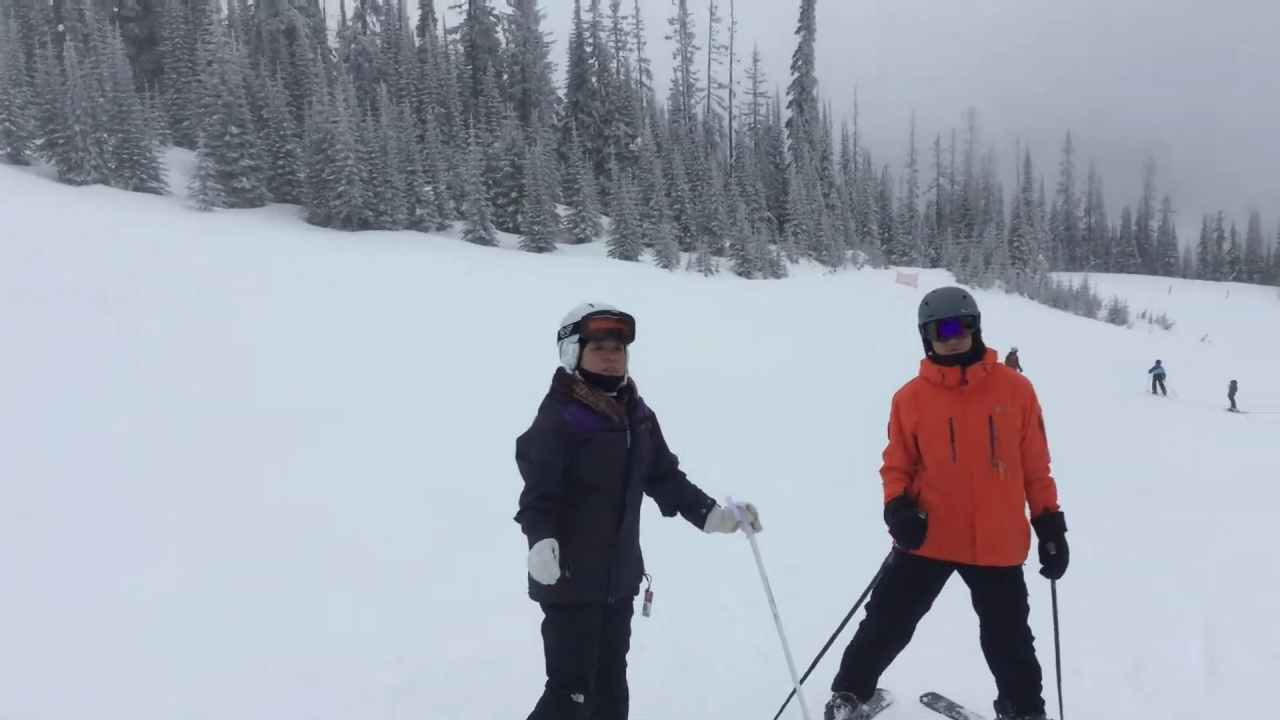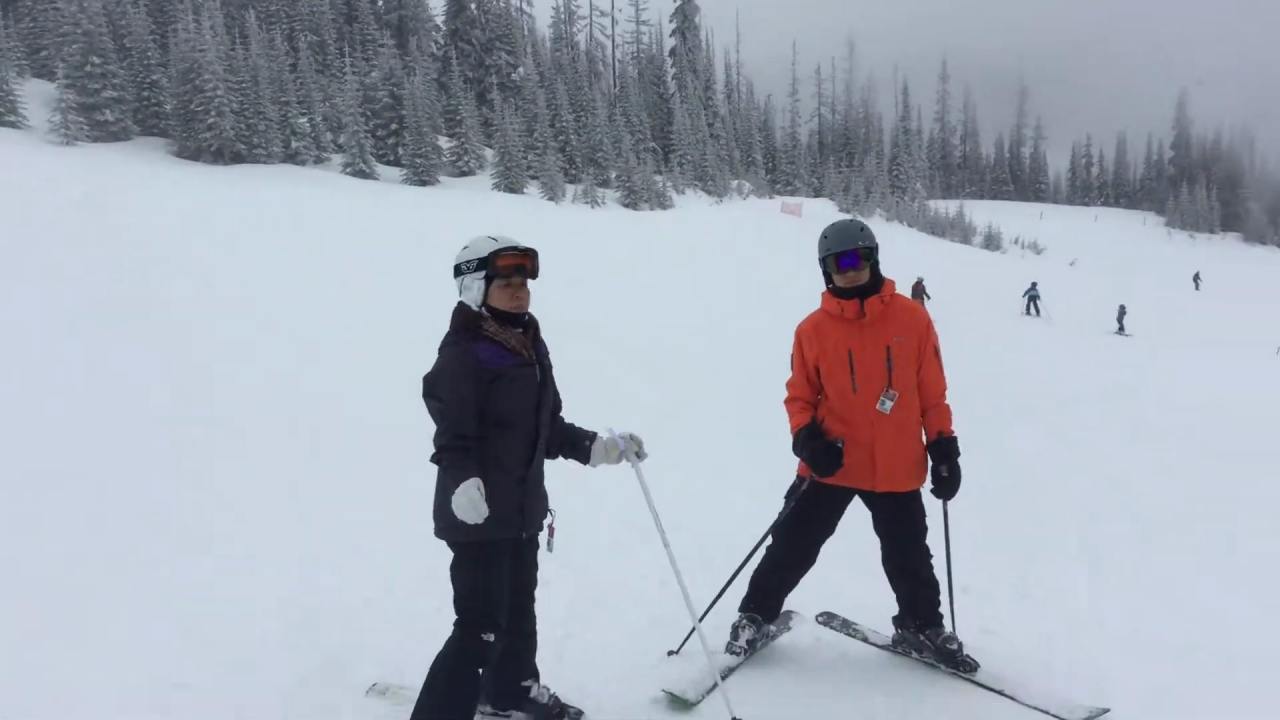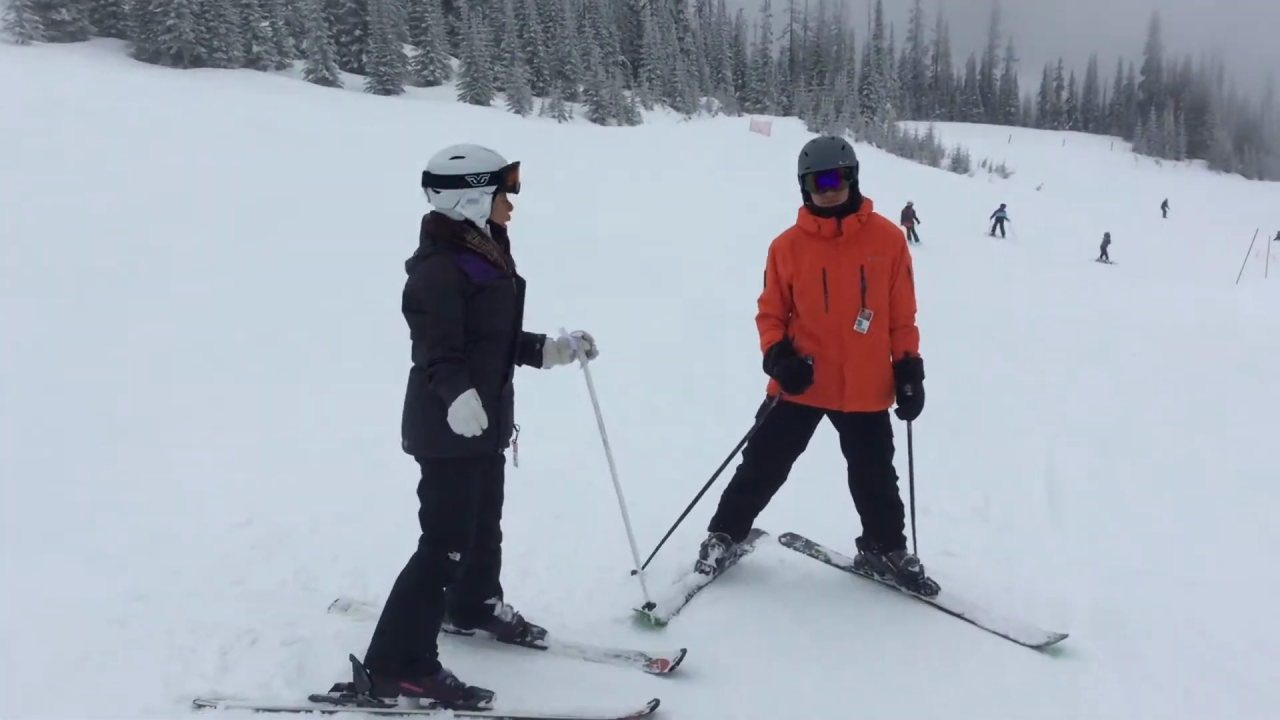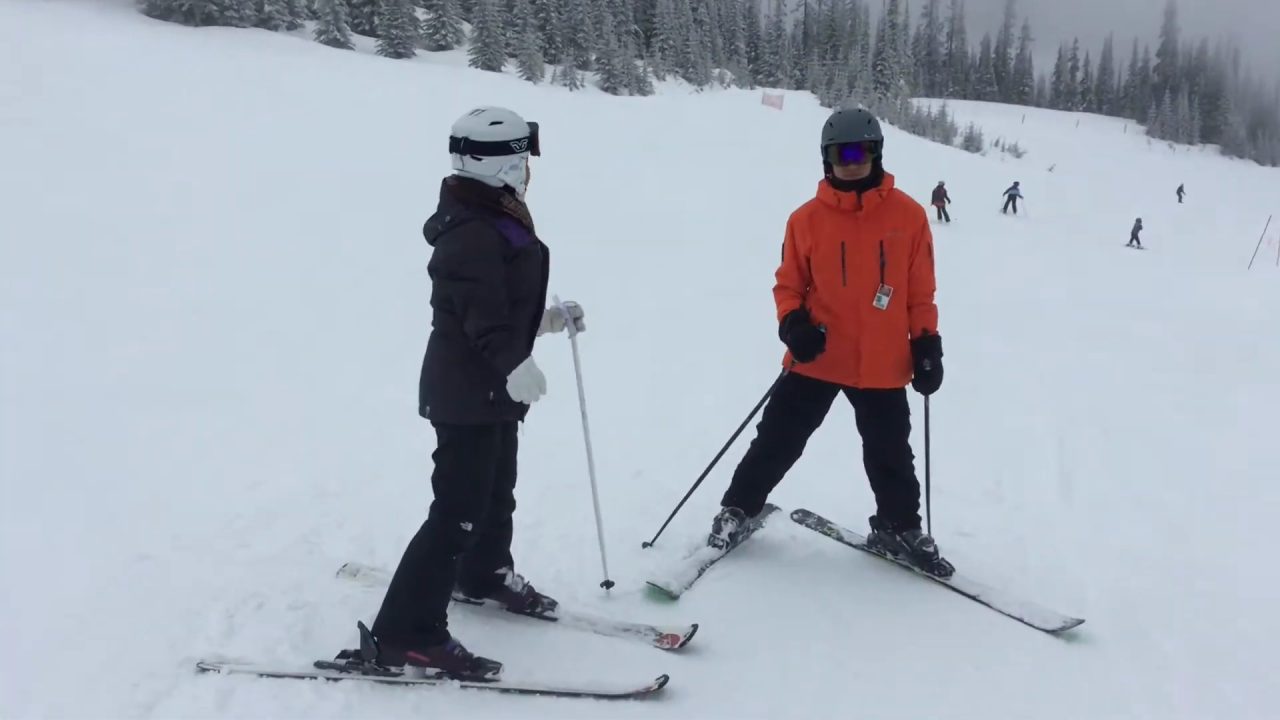
dt=0.2s
person 1, frame 1
left shoulder: (638, 415)
right shoulder: (557, 419)
left elbow: (664, 478)
right elbow: (539, 495)
left wrist: (712, 513)
right wrist: (541, 540)
left hip: (619, 574)
right hip: (570, 577)
left knee: (610, 680)
person 1, frame 2
left shoulder: (530, 349)
right shoulder: (462, 354)
right elbow: (453, 436)
left wrist: (598, 447)
right wrist: (462, 483)
left hip: (523, 505)
right hip: (480, 513)
left knee: (519, 610)
right knee: (480, 627)
person 1, frame 3
left shoulder: (486, 259)
right shoulder: (441, 269)
right elbow: (437, 350)
left wrist: (549, 349)
right wrist: (457, 397)
left hip: (486, 422)
right hip: (449, 427)
left knee: (483, 524)
right knee: (446, 542)
left ankle: (474, 604)
right ankle: (397, 664)
person 1, frame 4
left shoulder: (493, 221)
right shoulder: (477, 234)
right elbow: (482, 316)
left wrist: (546, 316)
right wrist: (516, 366)
left hip: (490, 388)
right hip: (467, 390)
left knee: (495, 490)
right knee: (458, 509)
left ankle: (485, 573)
right ankle: (405, 633)
person 2, frame 1
left shoulder: (1014, 389)
right shoulder: (911, 397)
left elbow: (1035, 463)
right elbow: (897, 464)
left wrist: (1049, 522)
right wrist: (899, 507)
left hip: (998, 541)
right hip: (929, 537)
left knee: (1008, 635)
right knee: (888, 621)
person 2, frame 2
left shoulder: (912, 318)
right shoulder: (813, 329)
left elbow: (932, 392)
right elbow: (800, 396)
left wrist: (943, 447)
right wrist: (806, 439)
left hip: (897, 466)
right hip: (833, 464)
left knee: (908, 555)
right knee: (793, 546)
left ankle: (922, 626)
right ankle: (755, 616)
person 2, frame 3
left shoulder: (887, 239)
right shoulder: (787, 245)
left elbow: (901, 313)
right elbow: (771, 312)
left wrist: (909, 367)
right wrist: (777, 356)
left hip: (866, 387)
right hip: (801, 383)
left knee: (875, 475)
right knee: (763, 466)
left ankle: (884, 547)
right ankle: (725, 534)
person 2, frame 4
left shoulder: (908, 214)
right shoulder: (807, 218)
left elbow: (920, 290)
right elbow: (789, 283)
left wrist: (928, 344)
right wrist: (793, 321)
left hip: (883, 363)
right hip: (815, 358)
left knee: (890, 453)
right knee: (777, 440)
left ankle: (898, 526)
right ankle: (738, 509)
